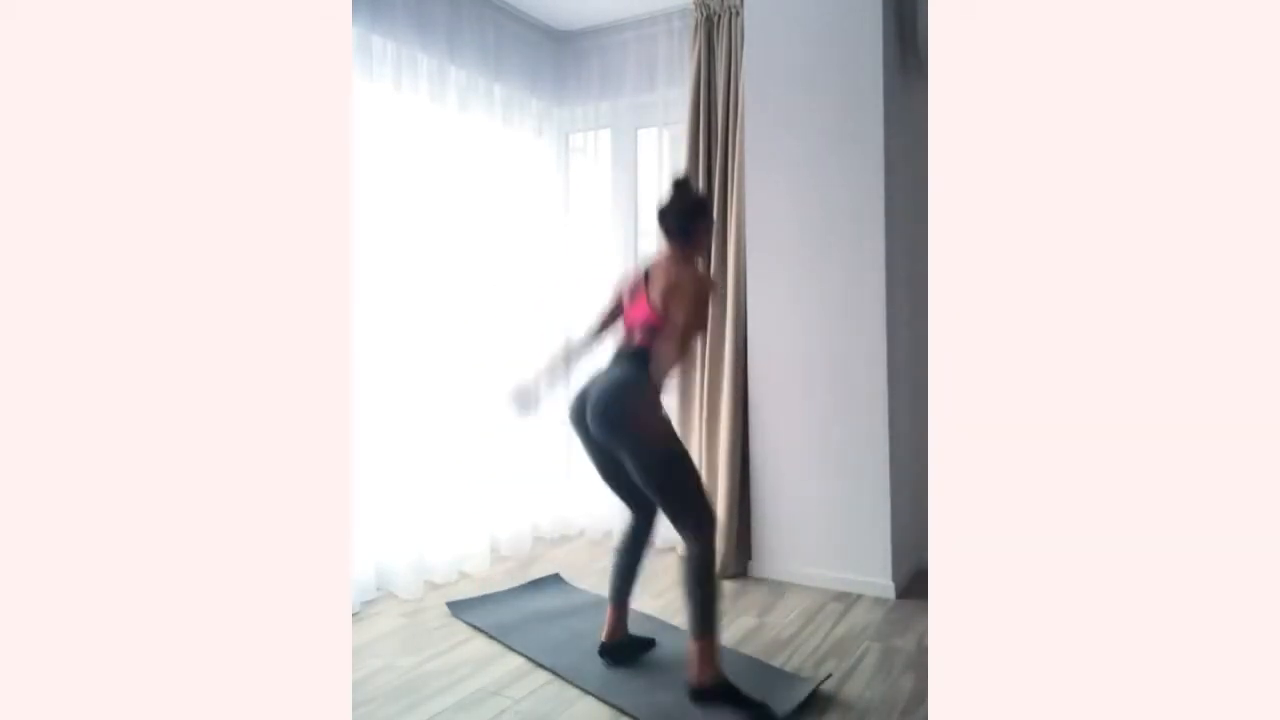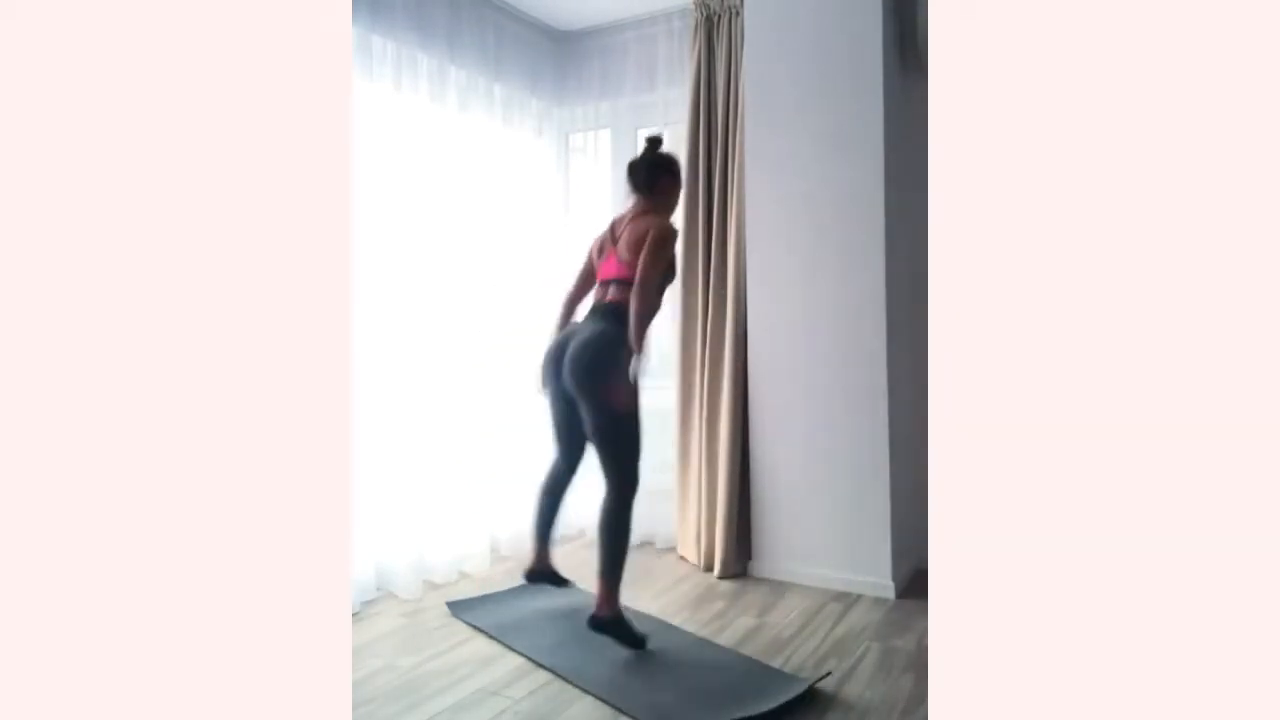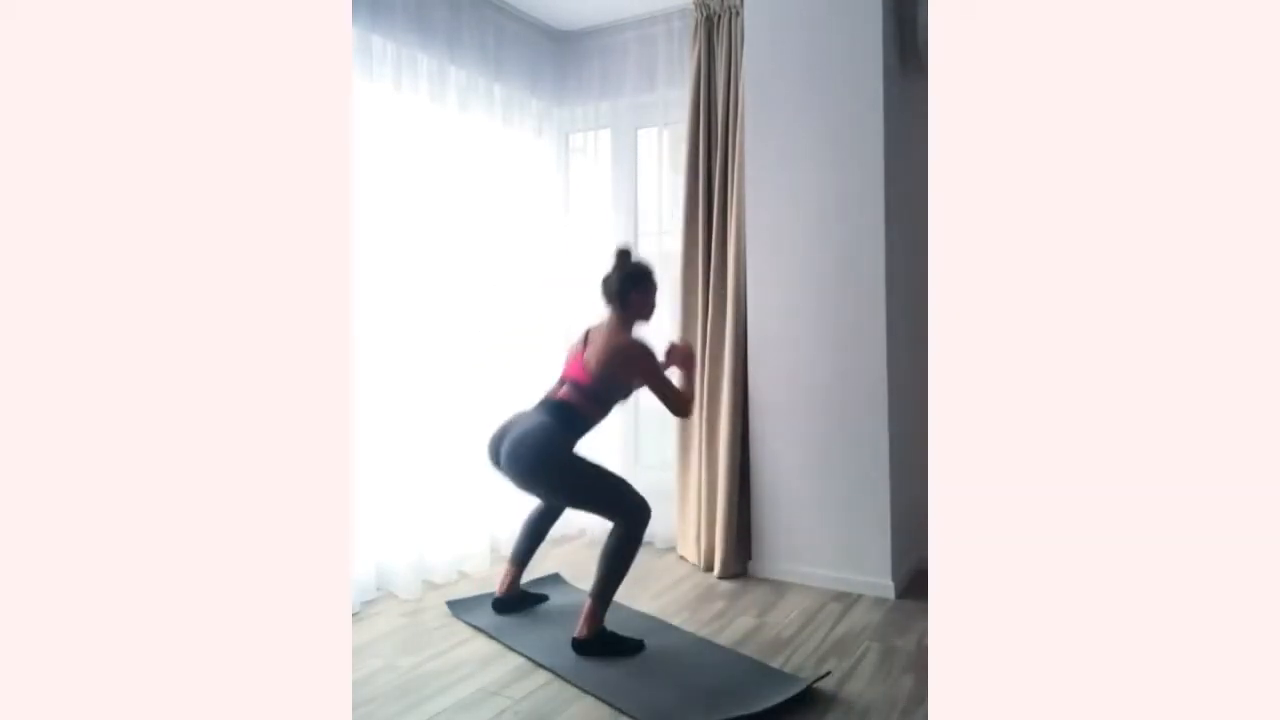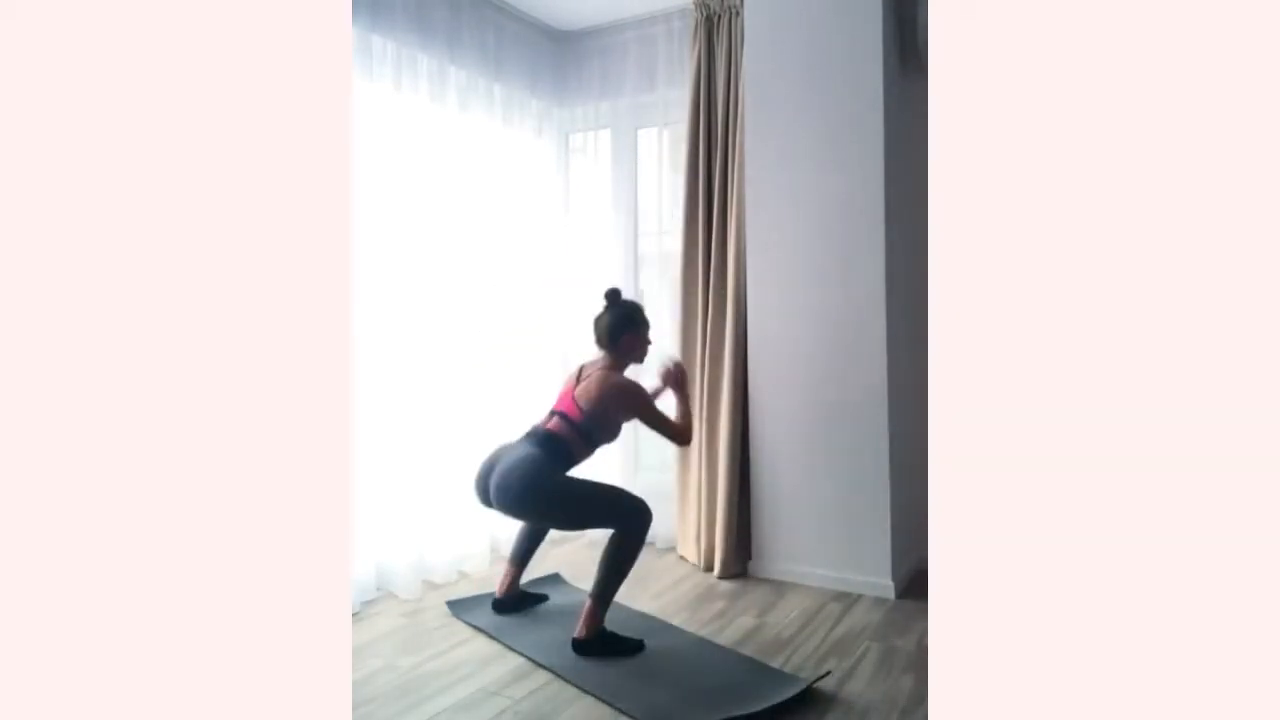
dt=0.2s
person 1, frame 1
left shoulder: (636, 279)
right shoulder: (697, 281)
left elbow: (589, 337)
right elbow: (674, 338)
left wrist: (544, 378)
right wrist: (650, 393)
left hip: (588, 401)
right hip: (627, 404)
left knee: (643, 511)
right knee: (699, 528)
left ankle: (615, 634)
right ankle: (705, 675)
person 1, frame 2
left shoulder: (608, 232)
right shoulder: (660, 230)
right elbow: (640, 298)
right wrist: (627, 365)
left hip: (565, 349)
right hip: (602, 355)
left knee: (566, 459)
right knee: (622, 482)
left ankle: (539, 561)
right ankle: (606, 610)
person 1, frame 3
left shoulder: (592, 336)
right shoulder: (631, 350)
right elbow: (681, 407)
left wrist: (662, 365)
right wrist: (686, 365)
left hip: (507, 438)
right hip: (538, 450)
left knee: (554, 497)
right knee: (633, 513)
left ankle: (508, 591)
right ankle: (590, 630)
person 1, frame 4
left shoulder: (585, 370)
right shoulder: (622, 388)
right elbow: (682, 436)
left wrist: (659, 389)
right wrist: (681, 391)
left hip: (494, 470)
right hip: (522, 482)
left knee: (550, 497)
right knee: (634, 516)
left ankle: (507, 590)
right ankle: (590, 632)
